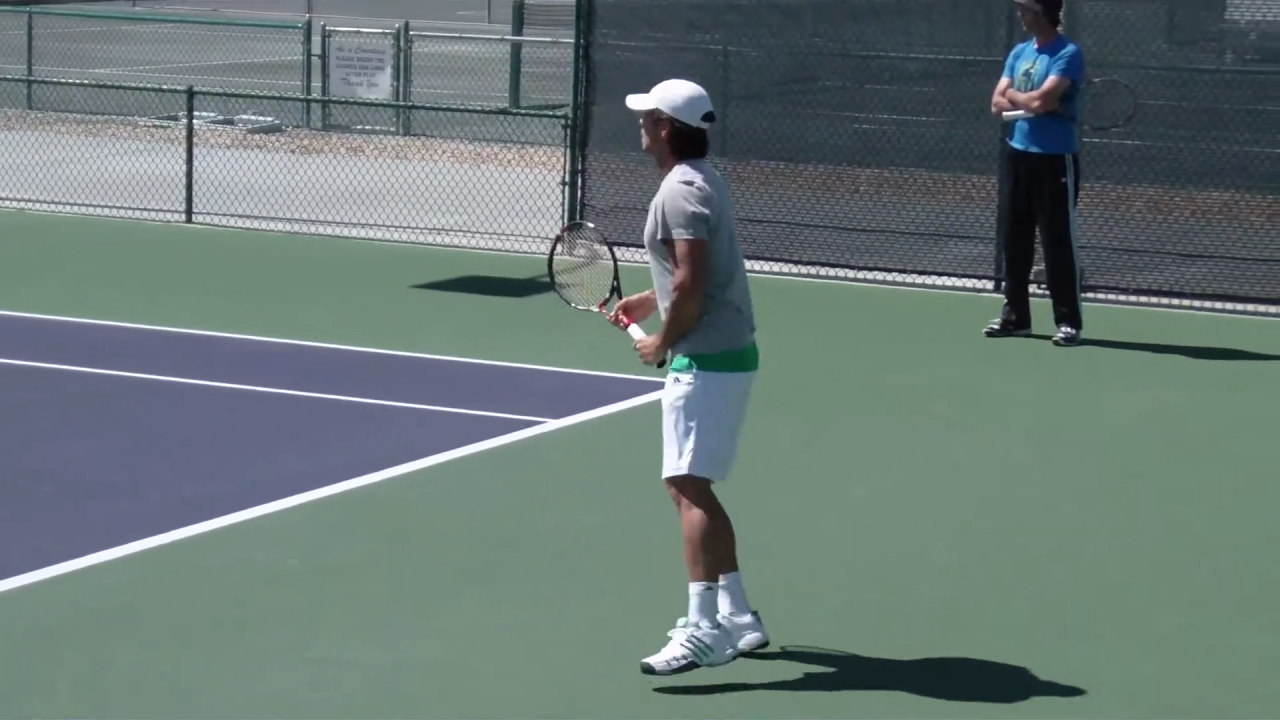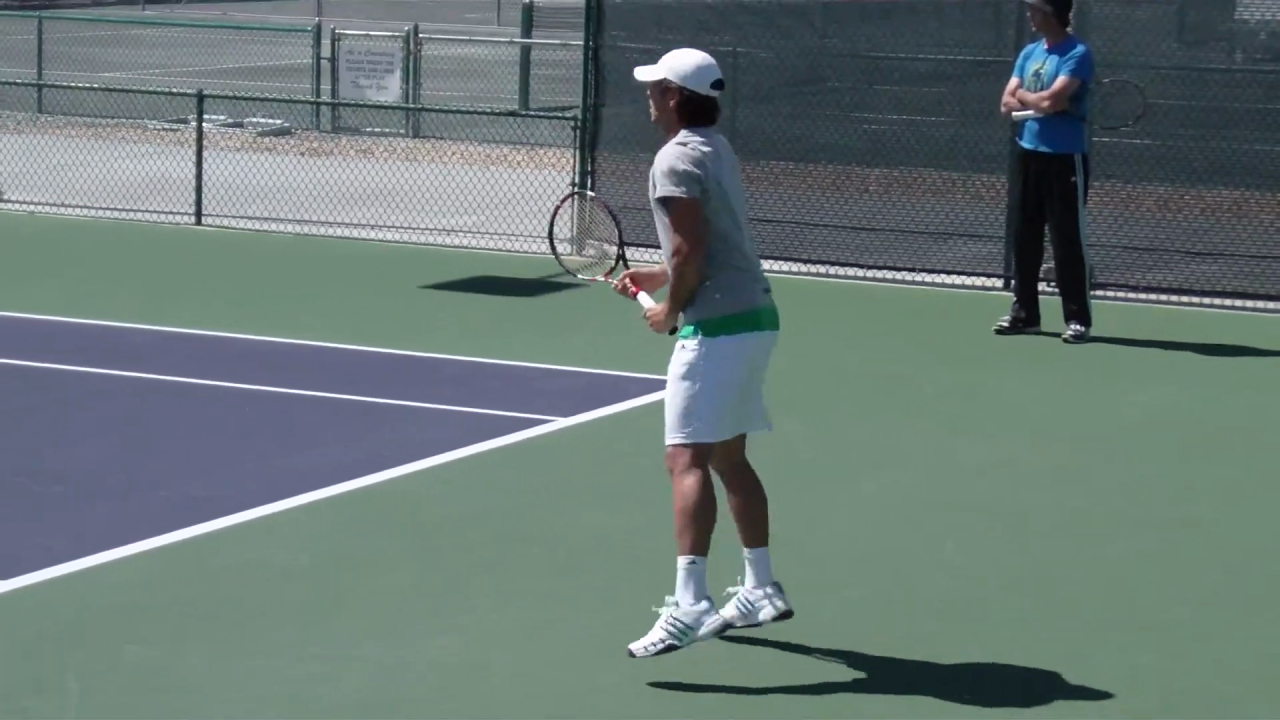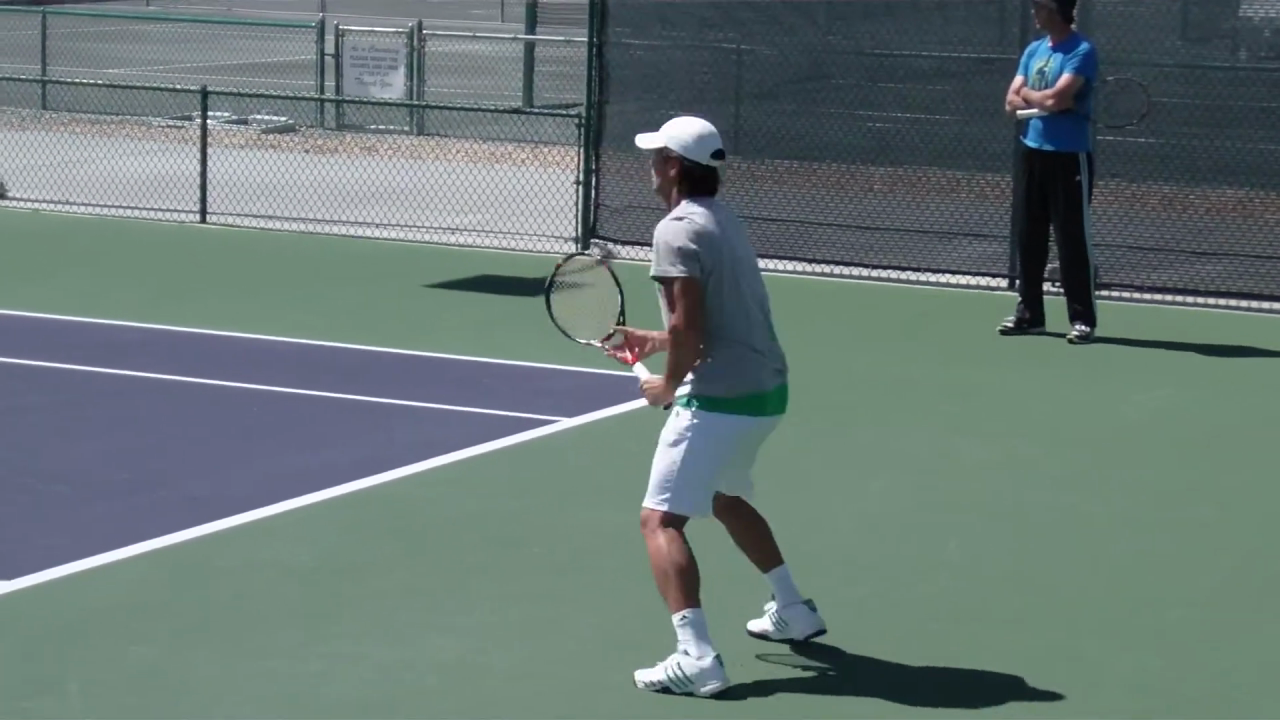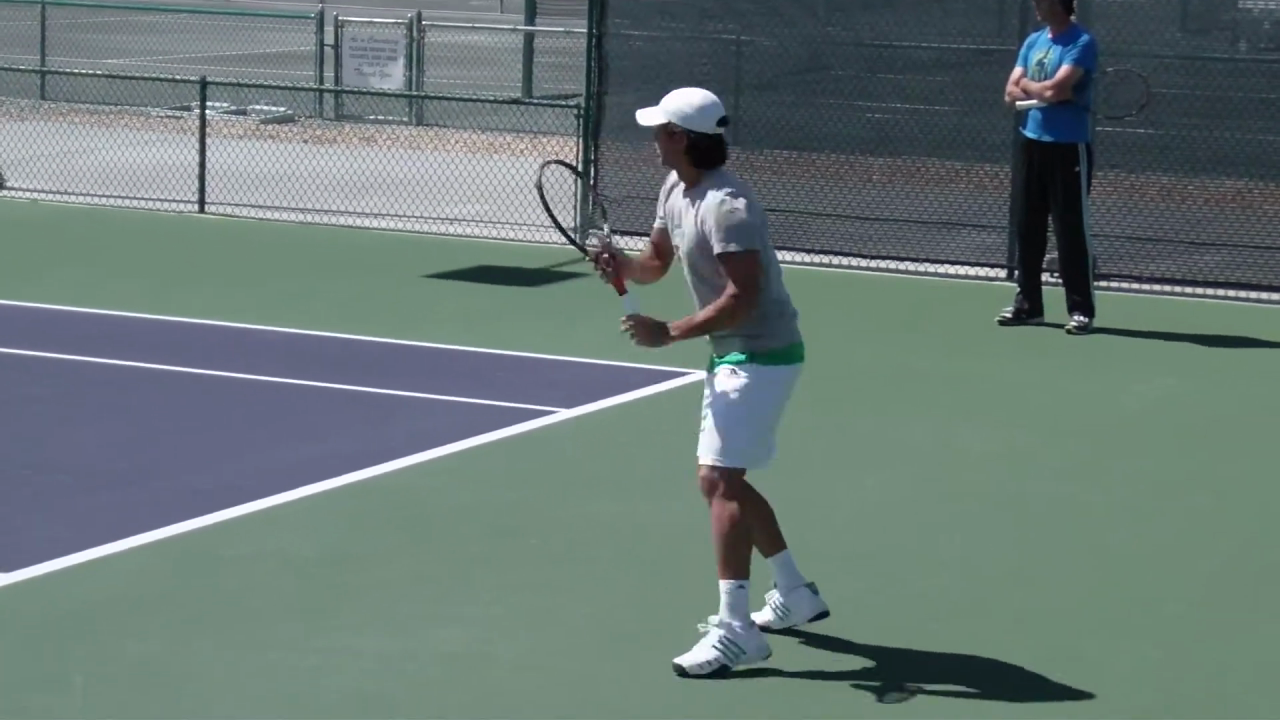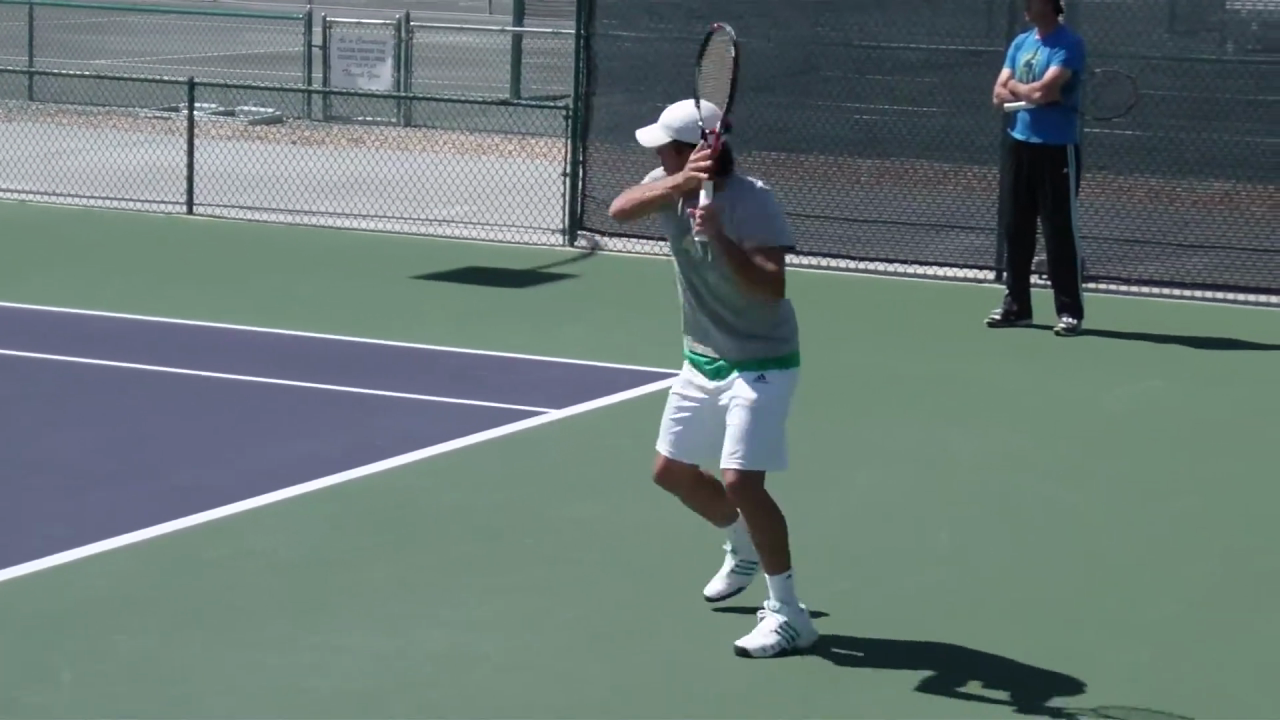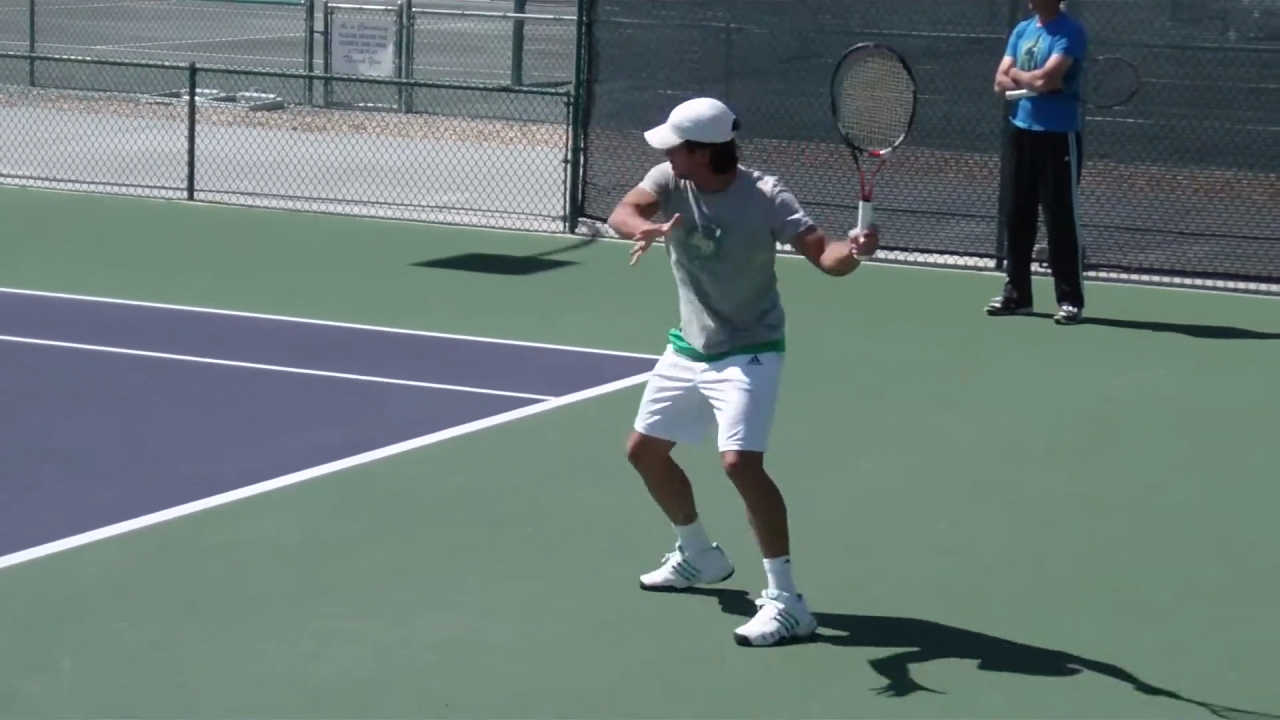
dt=0.2s
person 1, frame 1
left shoulder: (680, 190)
right shoulder: (704, 181)
left elbow: (692, 285)
left wrist: (661, 342)
right wrist: (643, 302)
left hip: (706, 361)
right hip: (733, 355)
left knee: (688, 489)
right knee: (699, 489)
left ankle: (704, 627)
right ankle: (736, 615)
person 1, frame 2
left shoulder: (676, 157)
right shoulder: (714, 150)
left elbow: (686, 249)
left wrist: (668, 307)
right wrist: (652, 278)
left hip: (717, 327)
right hip: (753, 318)
left knee: (687, 460)
right knee: (727, 454)
left ankle: (689, 605)
right ankle: (761, 590)
person 1, frame 3
left shoulder: (676, 232)
right shoulder: (717, 221)
left elbow: (689, 329)
left wrist: (668, 385)
right wrist: (653, 341)
left hip: (723, 399)
right hip: (763, 391)
left knee: (660, 521)
right knee: (719, 497)
left ankle: (696, 657)
right ankle: (792, 608)
person 1, frame 4
left shoulder: (727, 205)
right shoulder: (673, 189)
left elbow: (740, 299)
right elbow: (657, 260)
left wrist: (670, 333)
right wrist: (620, 265)
left hip: (763, 359)
right hip: (733, 358)
left knee: (721, 483)
right knee: (720, 479)
left ankle: (731, 628)
right ankle: (797, 592)
person 1, frame 5
left shoulder: (756, 203)
right shoulder: (666, 184)
left elbow: (769, 287)
right elbow: (622, 208)
left wrist: (720, 241)
right wrist: (682, 180)
left hip: (762, 366)
right hip: (701, 362)
left knee: (740, 481)
right knee: (671, 471)
left ankle: (786, 613)
right ankle: (745, 548)
person 1, frame 6
left shoulder: (767, 198)
right shoulder: (671, 177)
left elbow: (829, 256)
right elbow: (622, 212)
left wrist: (855, 245)
right wrist: (643, 227)
left hip: (751, 354)
right hip: (688, 349)
left knee: (742, 464)
right knee: (645, 451)
left ankle: (784, 600)
right ankle: (697, 555)
person 2, frame 1
left shoulder: (1068, 53)
right shoulder: (1019, 52)
left elbow: (1040, 100)
right elbow: (997, 103)
left wrist: (1014, 94)
right wrist: (1031, 103)
left hip: (1055, 159)
right hip: (1018, 154)
left knee: (1059, 242)
right knee: (1014, 238)
left ankle: (1068, 320)
right ankle: (1015, 314)
person 2, frame 2
left shoulder: (1077, 54)
right shoulder: (1028, 53)
left elbow: (1050, 100)
right elbow: (1007, 103)
left wrist: (1024, 96)
right wrist: (1040, 104)
left hip: (1064, 159)
right hip: (1028, 154)
left knee: (1068, 241)
right knee: (1023, 237)
left ankle: (1078, 318)
right ankle: (1024, 312)
person 2, frame 3
left shoulder: (1082, 51)
right shoulder: (1033, 50)
left elbow: (1054, 99)
right elbow: (1011, 102)
left wrist: (1027, 93)
right wrist: (1041, 101)
left hip: (1068, 158)
right hip: (1032, 153)
left knee: (1073, 240)
right knee: (1027, 236)
left ankle: (1083, 318)
right ankle: (1029, 312)
person 2, frame 4
left shoulder: (1081, 42)
right shoulder: (1033, 41)
left elbow: (1054, 89)
right elbow: (1011, 93)
left wrist: (1028, 85)
right wrist: (1044, 93)
left hip: (1068, 148)
right hip: (1031, 144)
left knee: (1071, 231)
right knee: (1026, 227)
left ankle: (1081, 308)
right ankle: (1028, 303)
person 2, frame 5
left shoulder: (1069, 44)
right shoulder: (1020, 42)
left elbow: (1042, 91)
right elbow: (999, 94)
left wrist: (1015, 86)
right wrist: (1030, 94)
left hip: (1056, 150)
right hip: (1020, 145)
left knee: (1060, 232)
right knee: (1015, 228)
left ankle: (1069, 310)
right ankle: (1016, 304)
person 2, frame 6
left shoulder: (1070, 32)
right shoulder: (1021, 30)
left elbow: (1043, 80)
right elbow: (1000, 82)
left wrist: (1015, 74)
right wrist: (1030, 81)
left hip: (1057, 137)
right hip: (1021, 132)
left knee: (1061, 220)
right knee: (1016, 217)
left ankle: (1070, 298)
right ankle: (1016, 292)
